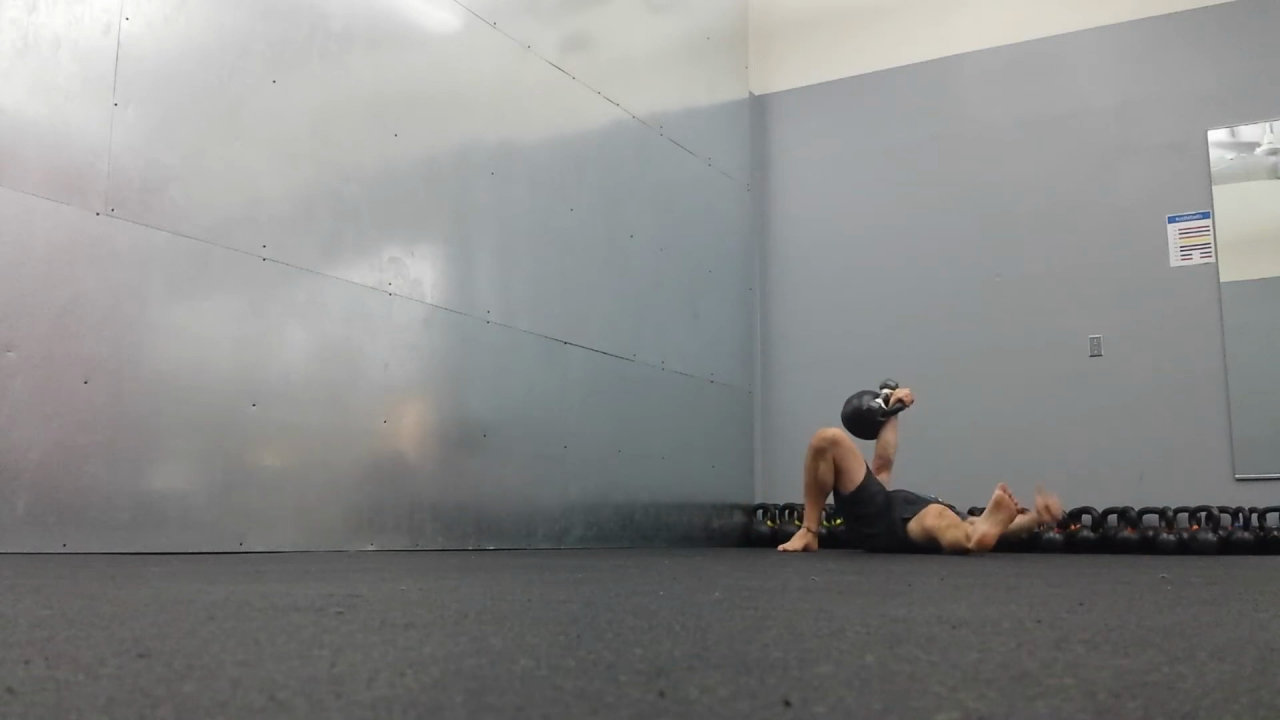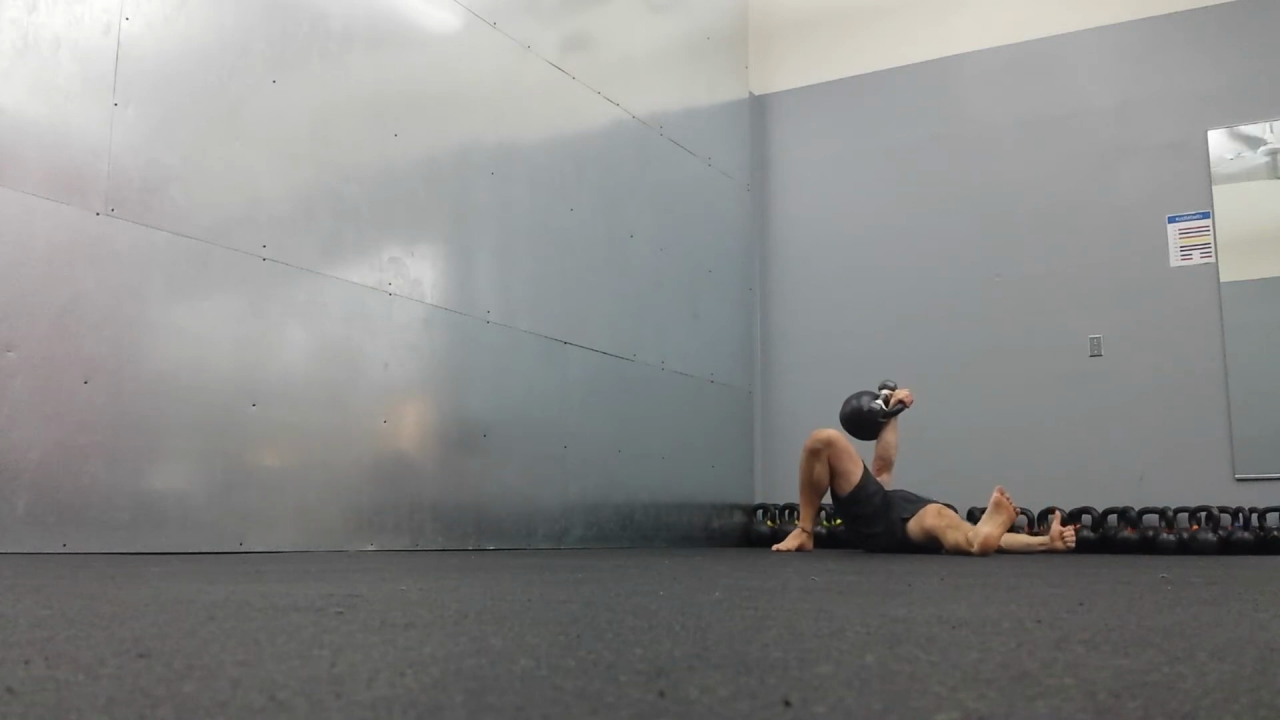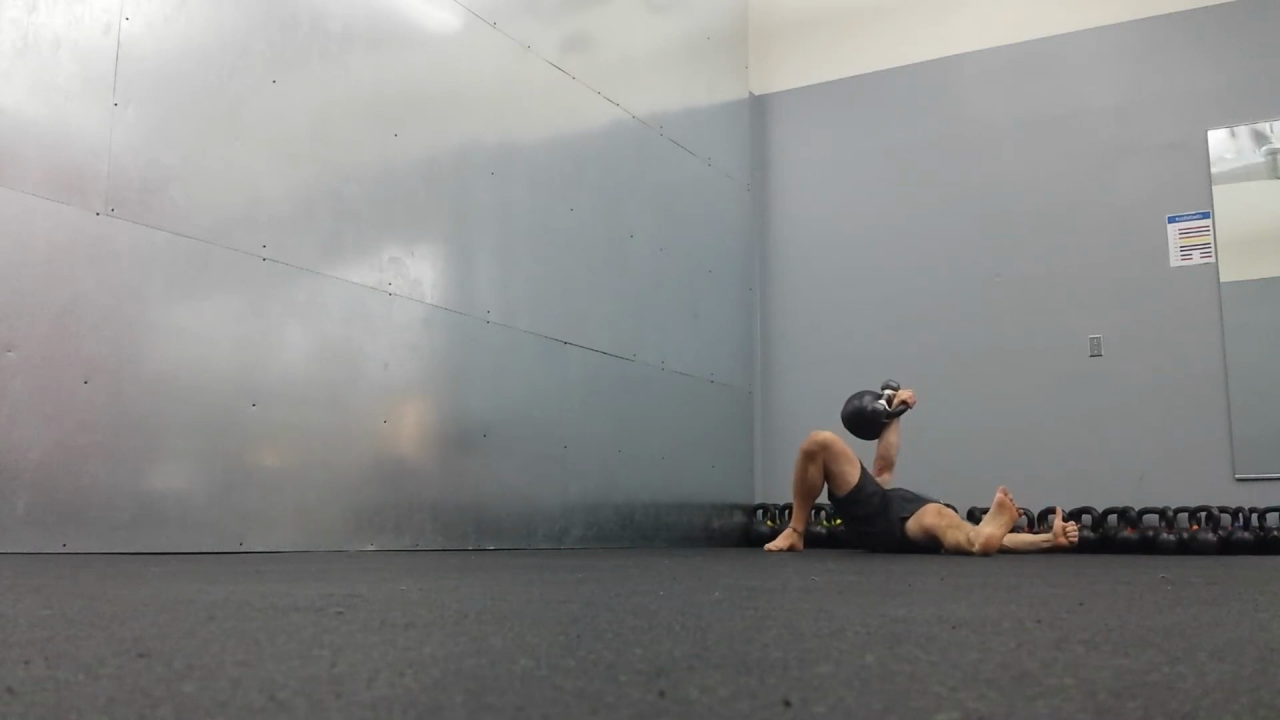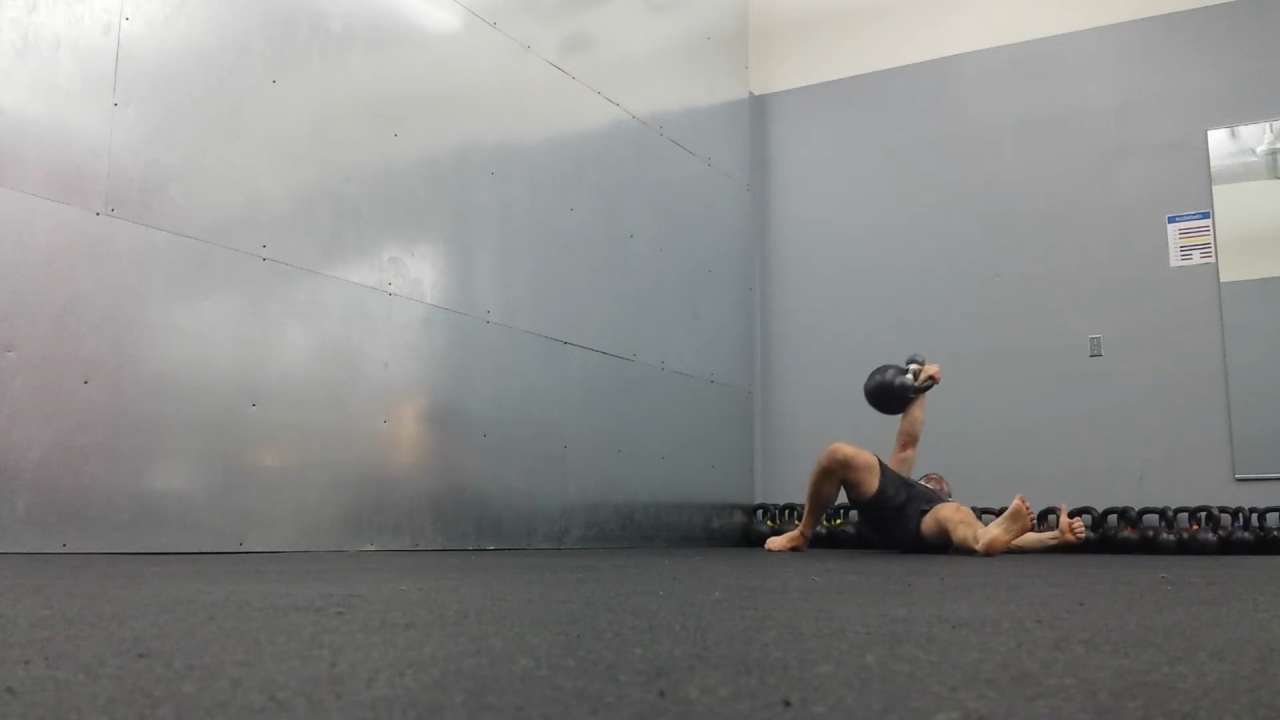
dt=0.7s
person 1, frame 1
left shoulder: (956, 520)
left elbow: (1004, 525)
right elbow: (881, 465)
left wrist: (1036, 516)
right wrist: (891, 412)
left hip: (908, 532)
right hip: (874, 517)
right knee: (828, 439)
left ankle: (975, 537)
right ankle: (809, 532)
person 1, frame 2
left shoulder: (947, 520)
left elbow: (996, 539)
right elbow: (882, 467)
left wrist: (1048, 542)
right wrist: (891, 412)
left hip: (908, 531)
right hip: (874, 513)
right knee: (824, 440)
left ankle: (975, 540)
right ankle: (804, 533)
person 1, frame 3
left shoulder: (946, 521)
left elbow: (1002, 541)
right elbow: (883, 467)
left wrist: (1051, 539)
right wrist: (895, 413)
left hip: (909, 531)
right hip: (872, 512)
right knee: (820, 442)
person 1, frame 4
left shoulder: (957, 515)
right shoulder: (904, 487)
left elbow: (1012, 539)
right elbow: (906, 445)
left wrist: (1058, 536)
right wrist: (919, 390)
left hip: (921, 530)
right hip: (891, 506)
right knee: (840, 456)
right ankle: (802, 535)
